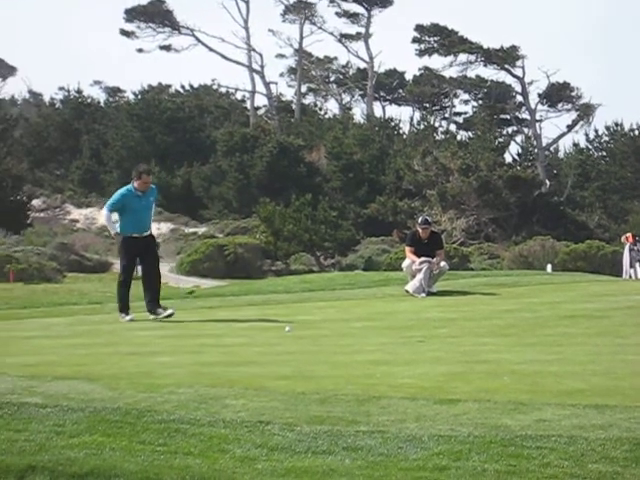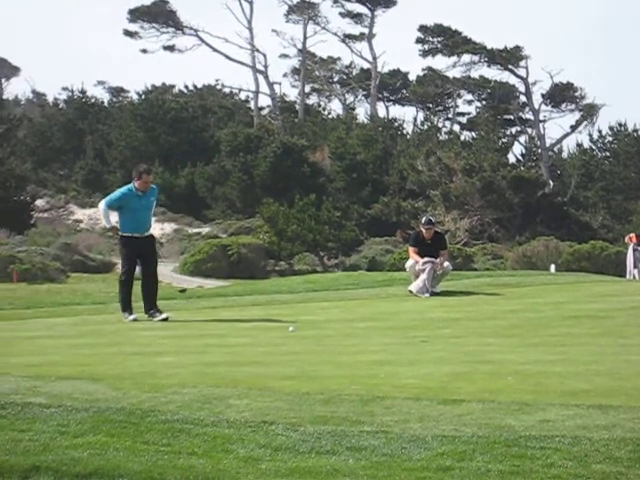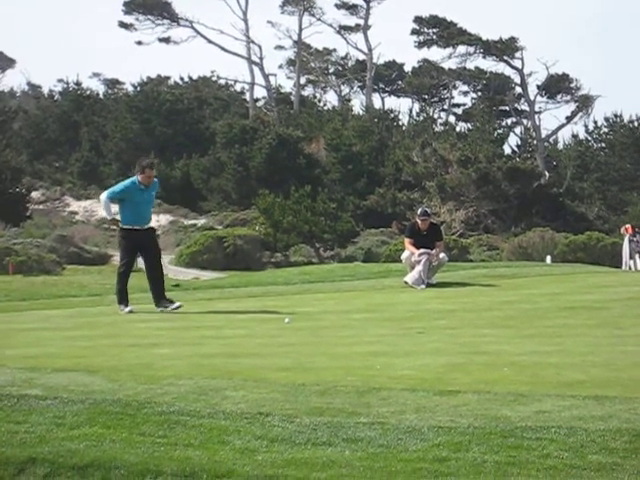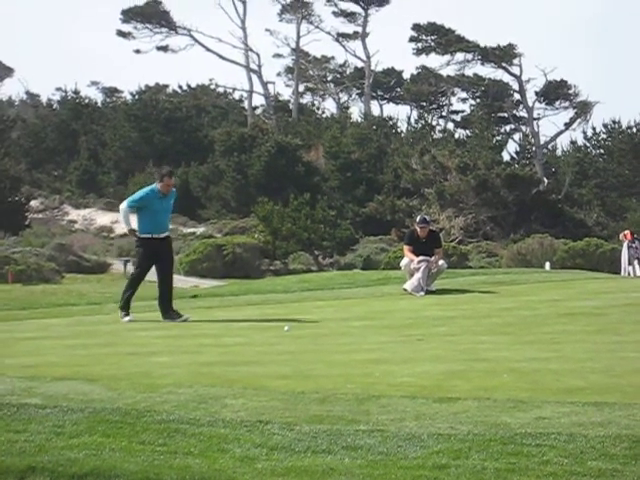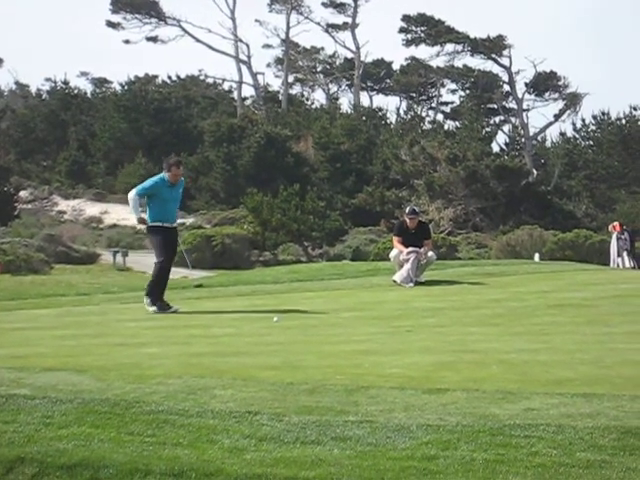
dt=0.3s
person 1, frame 1
left shoulder: (153, 190)
right shoulder: (123, 195)
right elbow: (106, 211)
right wrist: (114, 232)
left hip: (147, 237)
right hip: (128, 240)
left knee: (153, 271)
right knee: (126, 276)
left ankle: (154, 307)
right ankle: (124, 310)
person 1, frame 2
left shoulder: (153, 190)
right shoulder: (123, 194)
right elbow: (103, 205)
right wrist: (110, 225)
left hip: (147, 238)
right hip: (128, 240)
left knee: (151, 273)
right knee: (127, 275)
left ankle: (151, 309)
right ankle: (127, 310)
person 1, frame 3
left shoulder: (155, 184)
right shoulder: (126, 187)
right elbow: (104, 197)
right wrist: (111, 217)
left hip: (147, 230)
right hip: (129, 232)
left knee: (155, 264)
right knee: (125, 267)
left ankle: (161, 300)
right ankle: (122, 302)
person 1, frame 4
left shoulder: (173, 193)
right shoulder: (146, 194)
right elbow: (124, 206)
right wrist: (129, 227)
left hip: (164, 239)
right hip: (147, 240)
left knee: (166, 276)
right knee: (138, 274)
left ankle: (167, 311)
right ankle: (124, 308)
person 1, frame 5
left shoulder: (181, 183)
right shoulder: (155, 183)
right elbow: (133, 195)
right wrist: (138, 216)
left hip: (172, 228)
right hip: (156, 228)
left knee: (167, 265)
right knee: (162, 261)
left ankle: (157, 300)
right ankle: (150, 295)
